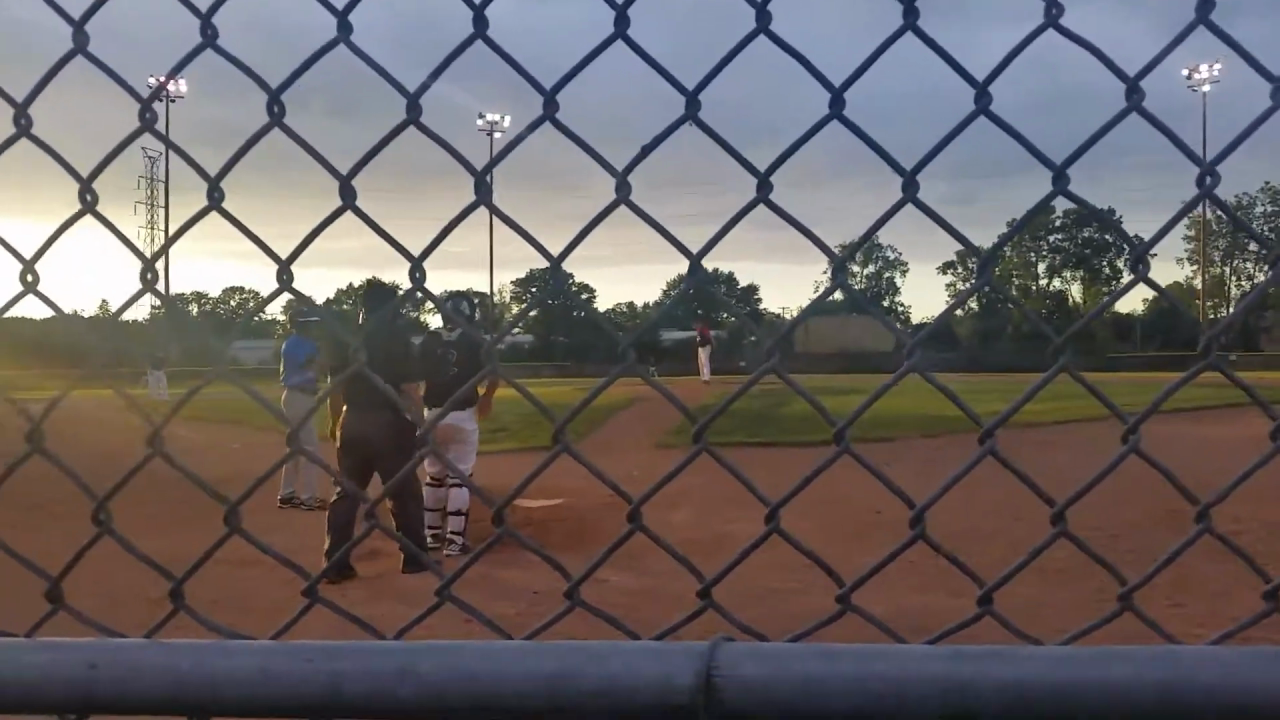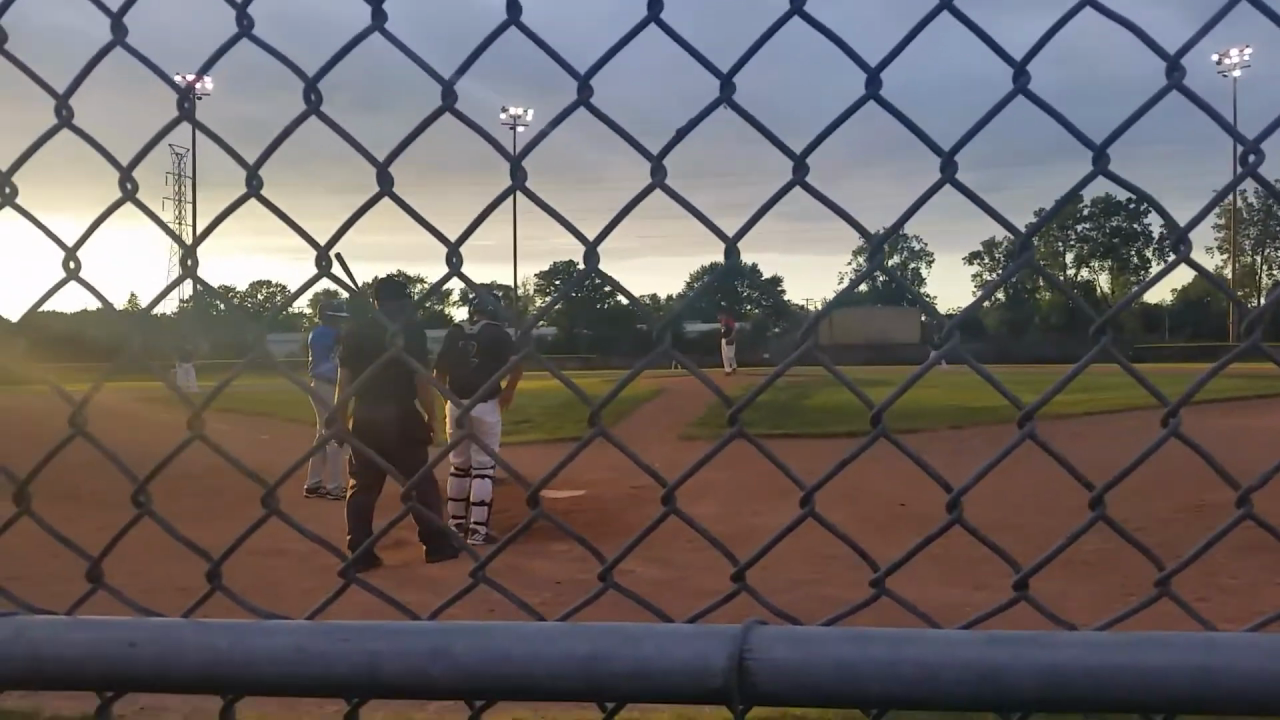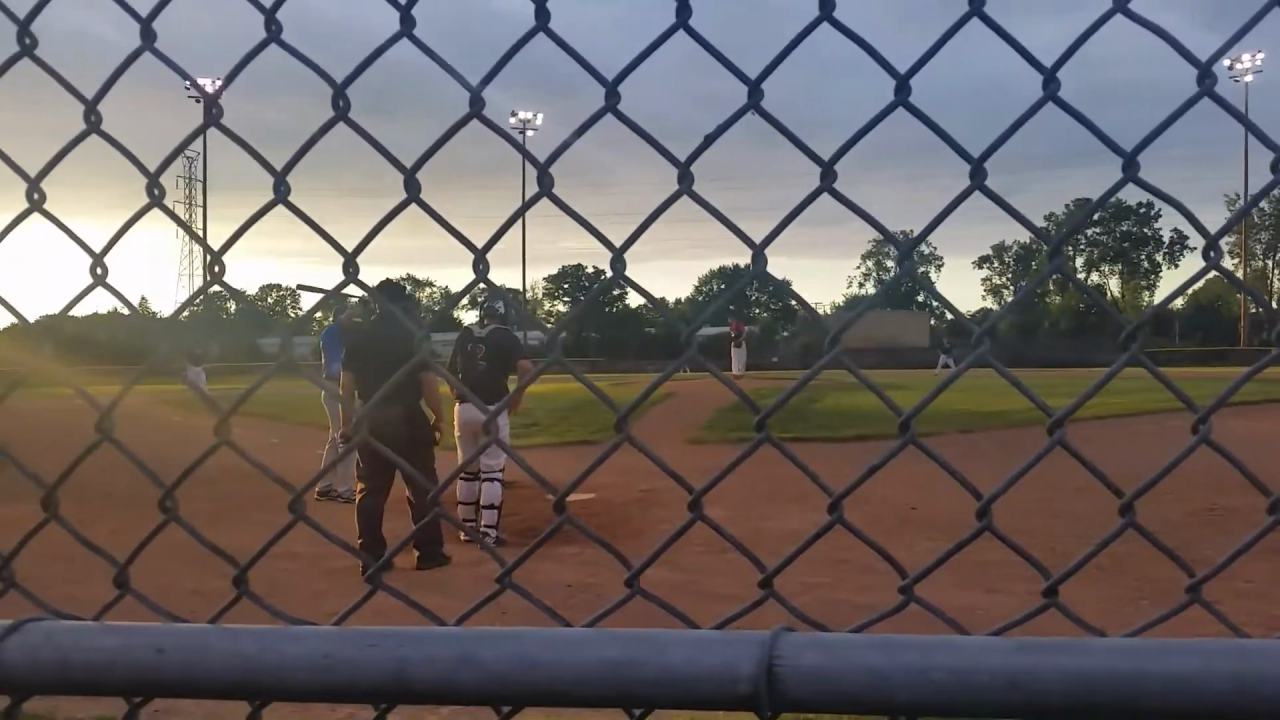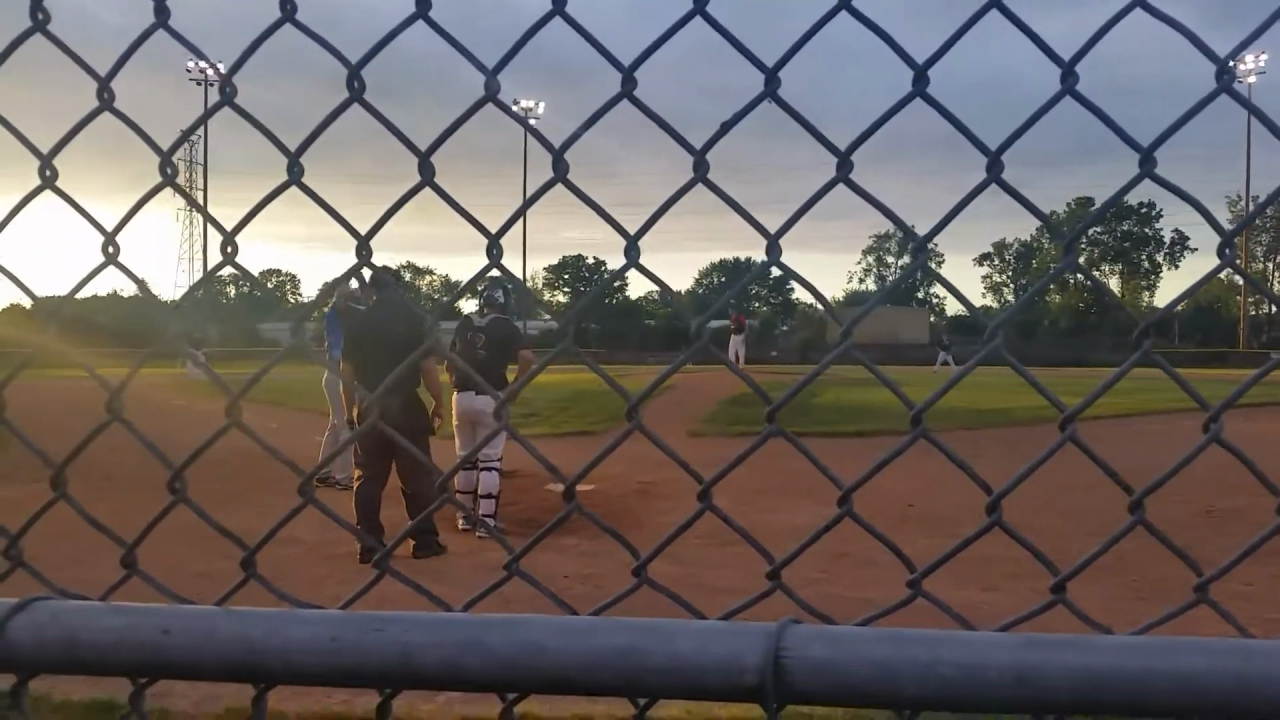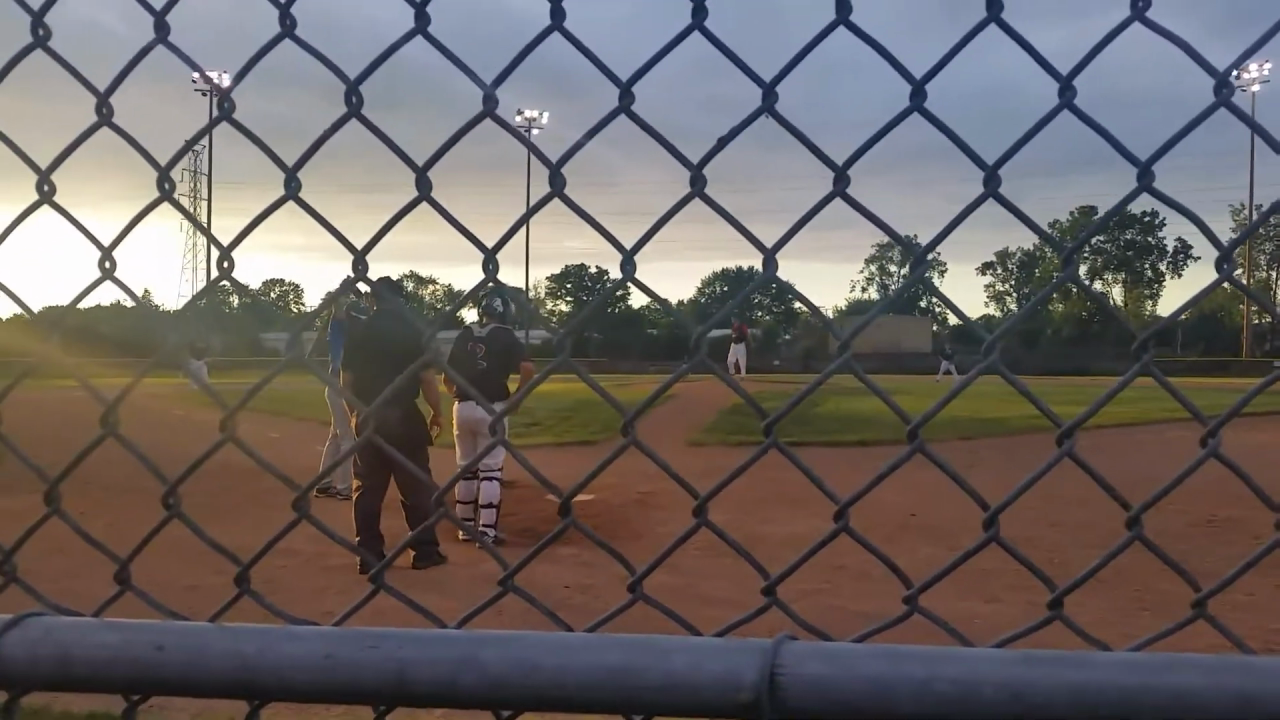
dt=0.2s
person 1, frame 1
left shoulder: (345, 339)
right shoulder: (396, 339)
left elbow: (335, 386)
right elbow: (408, 390)
left wrist: (335, 422)
right wrist: (419, 426)
left hip: (352, 423)
right hip: (388, 424)
left knee: (346, 494)
right knee: (404, 493)
left ankle: (336, 563)
right ankle: (414, 557)
person 1, frame 2
left shoulder: (355, 331)
right shoulder: (411, 329)
left elbow: (344, 379)
right elbow: (422, 380)
left wrist: (341, 417)
right wrist: (430, 416)
left hip: (363, 415)
right hip: (400, 415)
left knee: (362, 485)
right knee: (420, 483)
left ankle: (360, 553)
right ankle: (437, 545)
person 1, frame 3
left shoulder: (359, 335)
right shoulder: (412, 332)
left elbow: (347, 384)
right elbow: (427, 381)
left wrist: (346, 422)
right wrist: (437, 417)
left hip: (370, 419)
right hip: (406, 417)
left knee: (370, 489)
right knee: (423, 487)
left ankle: (371, 556)
right ankle: (430, 551)
person 1, frame 4
left shoulder: (357, 323)
right shoulder: (412, 319)
left elbow: (347, 373)
right elbow: (427, 367)
left wrist: (351, 410)
right wrist: (438, 404)
left hip: (369, 407)
right hip: (404, 405)
left knee: (368, 477)
right knee: (418, 476)
left ankle: (369, 543)
right ankle: (424, 540)
person 1, frame 5
left shoulder: (357, 333)
right shoulder: (412, 330)
left elbow: (347, 382)
right elbow: (427, 378)
left wrist: (357, 414)
right wrist: (436, 413)
left hip: (367, 417)
right hip: (403, 416)
left knee: (368, 488)
right knee: (417, 486)
left ankle: (369, 555)
right ankle: (425, 550)
person 2, frame 1
left shoulder: (430, 340)
right shoulder: (473, 341)
right elbow: (493, 374)
left wrist: (420, 403)
right wrist: (486, 398)
left hip: (433, 415)
right hip: (462, 416)
left knee: (434, 476)
right knee: (460, 477)
left ankle: (433, 534)
right ankle: (455, 539)
person 2, frame 2
left shoulder: (454, 332)
right shoulder: (497, 333)
left elbow: (438, 374)
right elbow: (516, 362)
right wrist: (508, 391)
left hip: (455, 407)
right hip: (485, 407)
left knee: (458, 466)
right knee: (483, 467)
left ankle: (456, 523)
right ankle: (478, 529)
person 2, frame 3
left shoulder: (464, 335)
right shoulder: (506, 337)
left elbow: (451, 374)
right elbow: (526, 368)
right wrist: (518, 396)
left hip: (463, 409)
right hip: (492, 410)
left knee: (468, 469)
right knee: (492, 471)
left ankle: (468, 527)
right ankle: (488, 532)
person 2, frame 4
left shoulder: (464, 324)
right shoulder: (506, 326)
left elbow: (449, 364)
right elbow: (526, 357)
left hip: (461, 398)
right hip: (490, 399)
left knee: (466, 458)
right knee: (490, 460)
left ankle: (465, 516)
right ankle: (486, 522)
person 2, frame 5
left shoulder: (464, 335)
right shoulder: (506, 336)
left elbow: (448, 376)
right elbow: (528, 368)
right wrist: (518, 396)
left hip: (462, 408)
right hip: (491, 409)
left knee: (466, 468)
right knee: (491, 470)
left ankle: (466, 526)
right ankle: (487, 531)
person 3, frame 1
left shoulder: (305, 343)
right shoulder: (294, 344)
left elbow: (316, 366)
right elbow: (315, 365)
left hip: (303, 397)
right hip: (298, 398)
left knee: (298, 446)
right knee: (309, 445)
left ankle: (287, 494)
right ankle: (308, 498)
person 3, frame 2
left shoulder: (328, 334)
right shoulder: (320, 333)
left hip: (328, 388)
right hip: (324, 389)
left knee: (324, 436)
right knee: (335, 437)
left ankle: (313, 484)
right ankle: (334, 487)
person 3, frame 3
left shoulder: (342, 336)
right shoulder: (331, 332)
right elbow: (346, 319)
right hip: (336, 392)
left knee: (336, 440)
left ankle: (325, 487)
right ankle: (345, 490)
person 3, frame 4
left shoulder: (345, 322)
right shoulder: (333, 317)
right elbow: (340, 296)
right wrist: (346, 284)
left hip: (343, 378)
right hip: (337, 378)
left knee: (336, 426)
right knee: (345, 427)
left ankle: (324, 474)
right ankle: (343, 477)
person 3, frame 5
left shoulder: (349, 332)
right shoulder: (337, 328)
right elbow: (339, 308)
right wrist: (344, 298)
right hip: (340, 388)
left knee: (336, 436)
right knee: (348, 437)
left ankle: (324, 484)
right ankle: (345, 487)
